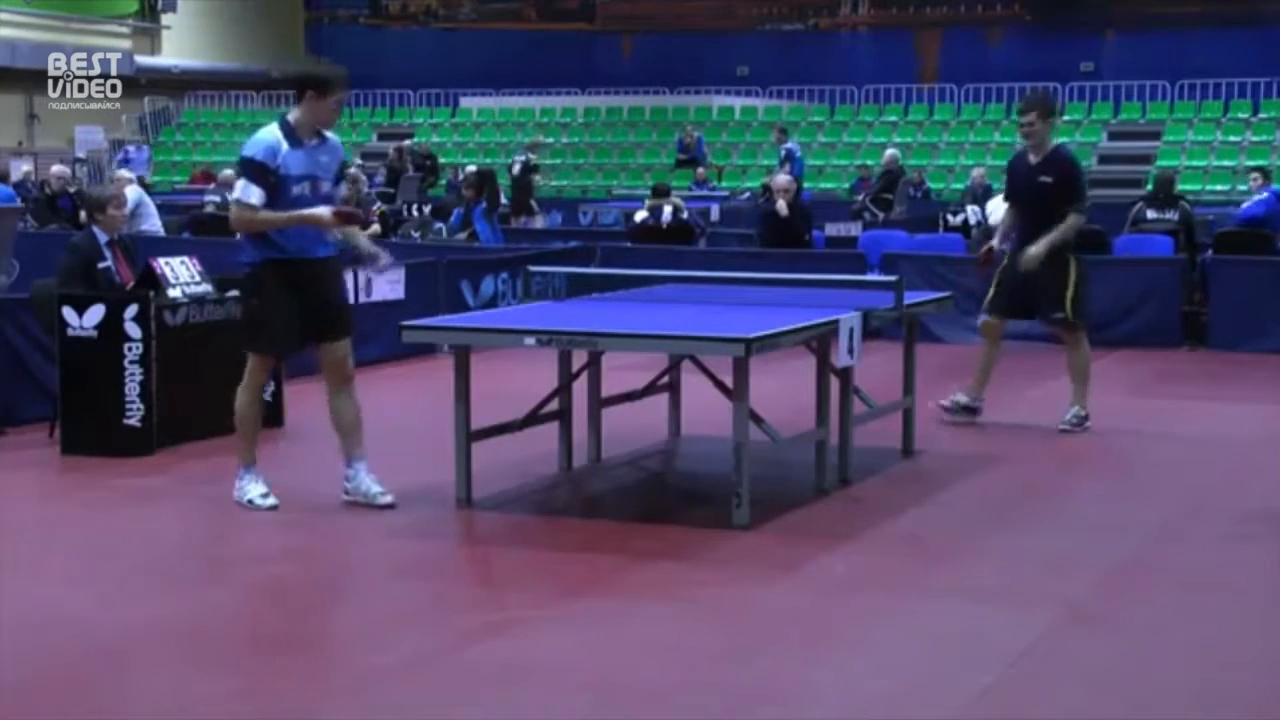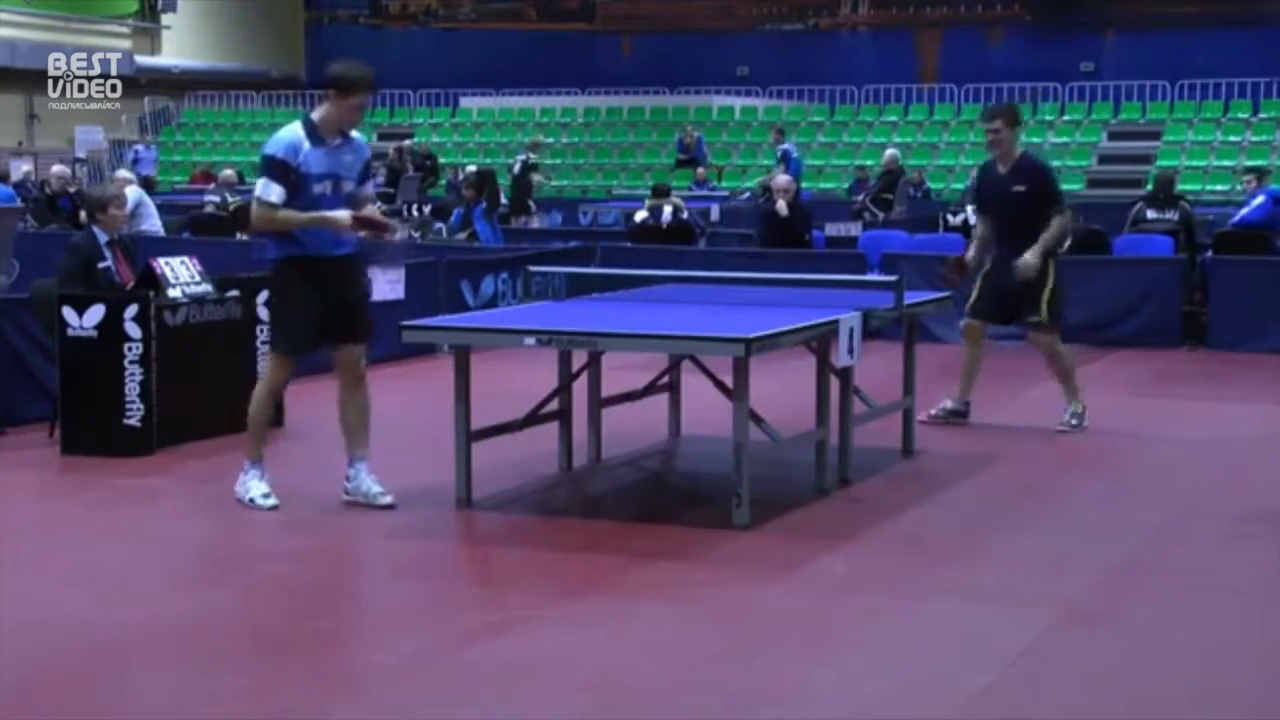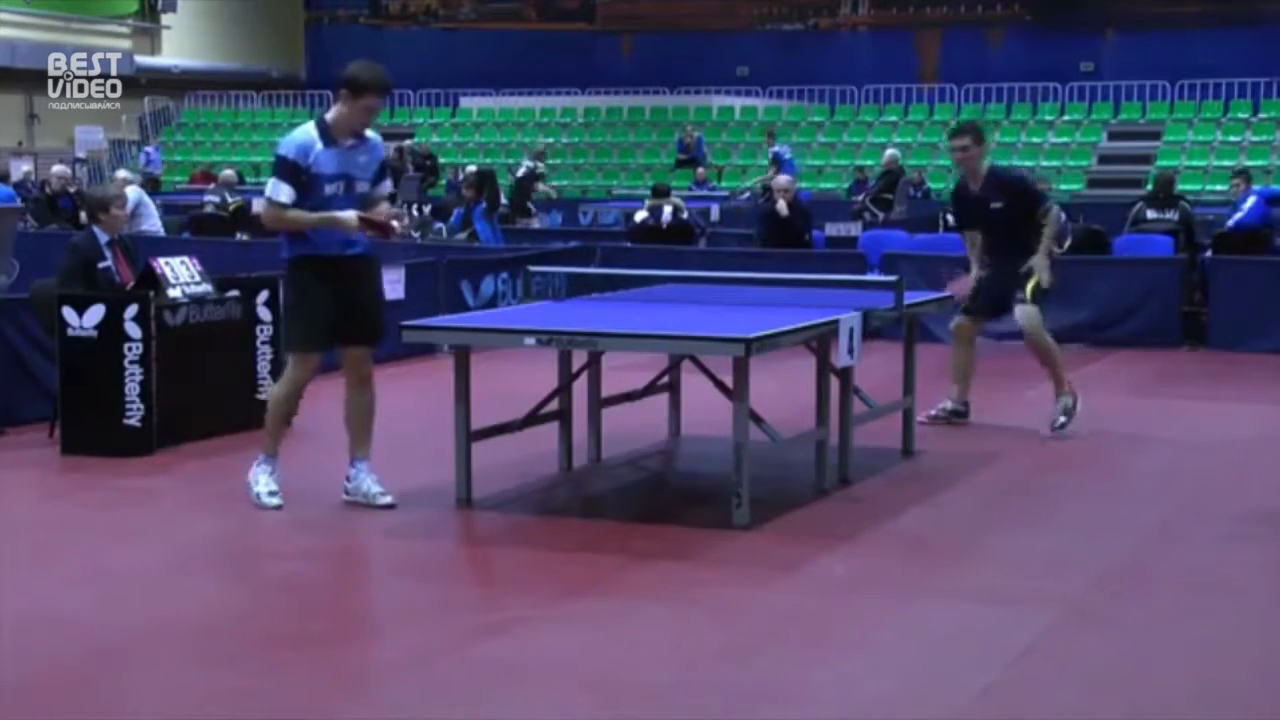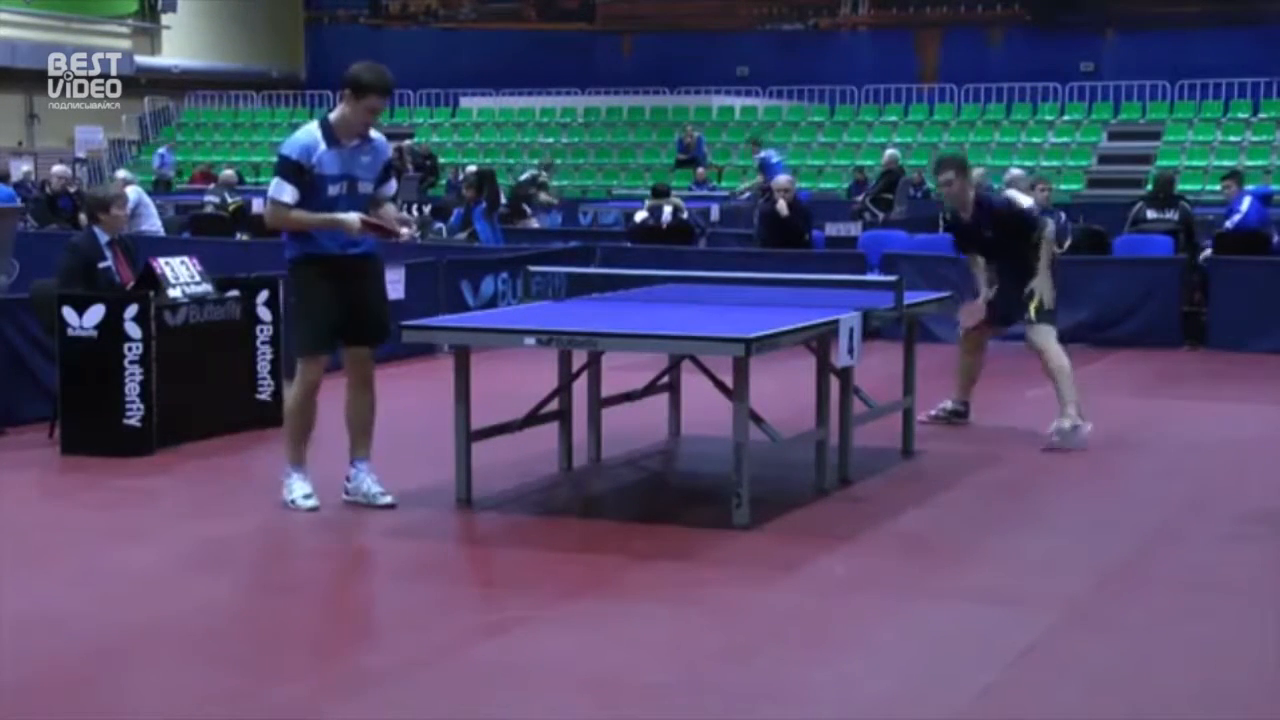
dt=0.2s
person 1, frame 1
left shoulder: (332, 147)
right shoulder: (264, 147)
right elbow: (241, 218)
left wrist: (364, 245)
right wrist: (304, 217)
left hip: (321, 267)
right hip: (274, 271)
left knee: (341, 370)
right knee: (258, 373)
left ankle: (356, 473)
right ankle: (247, 474)
person 1, frame 2
left shoulder: (359, 147)
right shoulder: (287, 145)
right elbow: (261, 217)
left wrist: (376, 222)
right wrist: (324, 218)
left hip: (345, 266)
right hip: (297, 269)
left knee: (354, 371)
right knee: (278, 372)
left ankle: (357, 473)
right ankle: (251, 472)
person 1, frame 3
left shoulder: (375, 147)
right shoulder: (299, 145)
right elbow: (271, 215)
left wrist: (387, 219)
right wrist: (332, 219)
left hip: (358, 265)
right hip: (310, 266)
left knee: (361, 371)
right knee: (301, 371)
left ankle: (358, 472)
right ankle: (264, 464)
person 1, frame 4
left shoulder: (379, 148)
right shoulder: (302, 146)
right elbow: (275, 214)
left wrist: (393, 220)
right wrist: (336, 220)
left hip: (362, 266)
right hip: (314, 267)
left knee: (362, 372)
right knee: (311, 374)
left ankle: (359, 473)
right ankle: (295, 473)
person 2, frame 1
left shoulder: (1066, 164)
right shoulder: (1016, 164)
left elbow: (1078, 216)
left wrist: (1044, 245)
right wrist: (999, 239)
left hip: (1056, 260)
right hip: (1019, 258)
left knee: (1071, 333)
right knee: (989, 324)
left ankle: (1079, 408)
right ankle: (971, 399)
person 2, frame 2
left shoulder: (1035, 170)
right shoulder: (985, 174)
left elbow: (1062, 218)
left wrist: (1037, 252)
right wrist: (974, 249)
left hip: (1033, 265)
right hip: (1000, 263)
left knee: (1042, 336)
right knee: (970, 327)
left ankle: (1075, 404)
right ankle: (958, 403)
person 2, frame 3
left shoulder: (1009, 180)
right shoulder: (959, 194)
left elbow: (1052, 212)
left wrist: (1042, 255)
right wrist: (975, 268)
left hip: (1028, 262)
right hip: (995, 266)
left knee: (1027, 321)
right knee: (961, 327)
left ankle: (1065, 393)
right ankle: (957, 405)
person 2, frame 4
left shoulder: (997, 206)
right shoulder: (952, 220)
left elbow: (1046, 230)
left wrist: (1043, 276)
right wrist: (983, 289)
left hip: (1034, 276)
right hip: (1005, 280)
left knee: (1042, 339)
right knee: (971, 333)
left ankle: (1073, 419)
right ankle: (959, 405)
